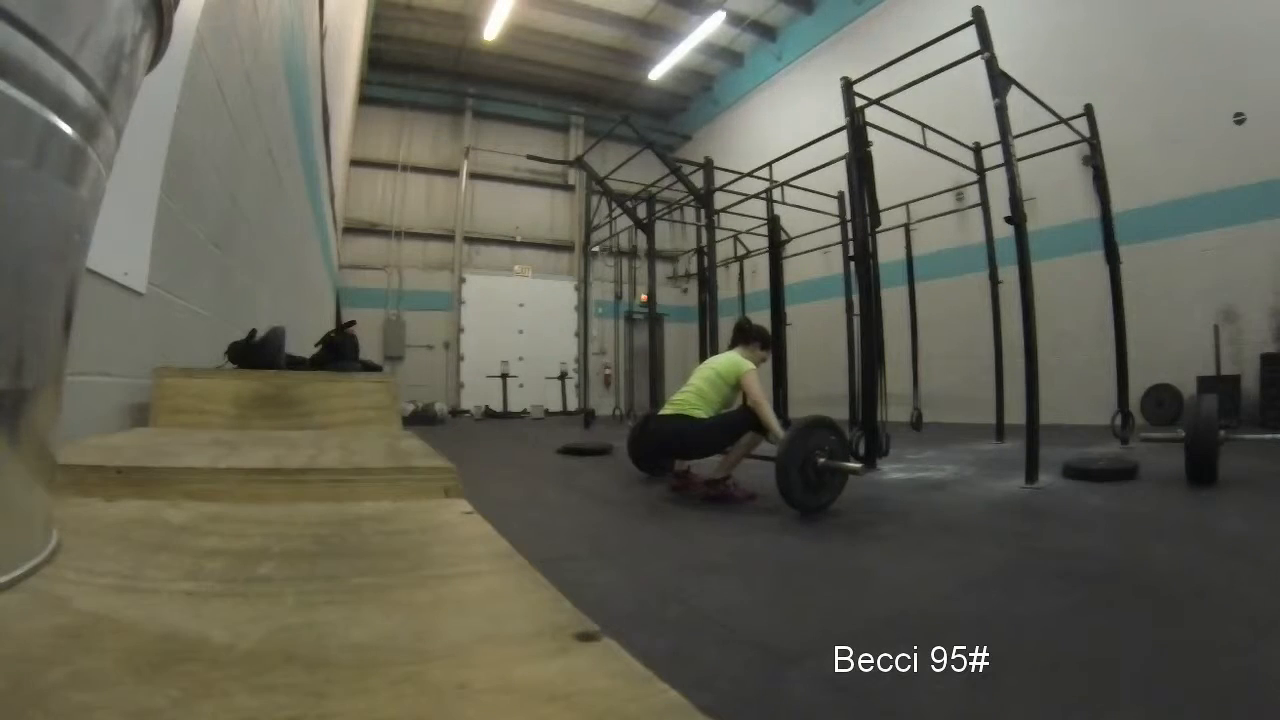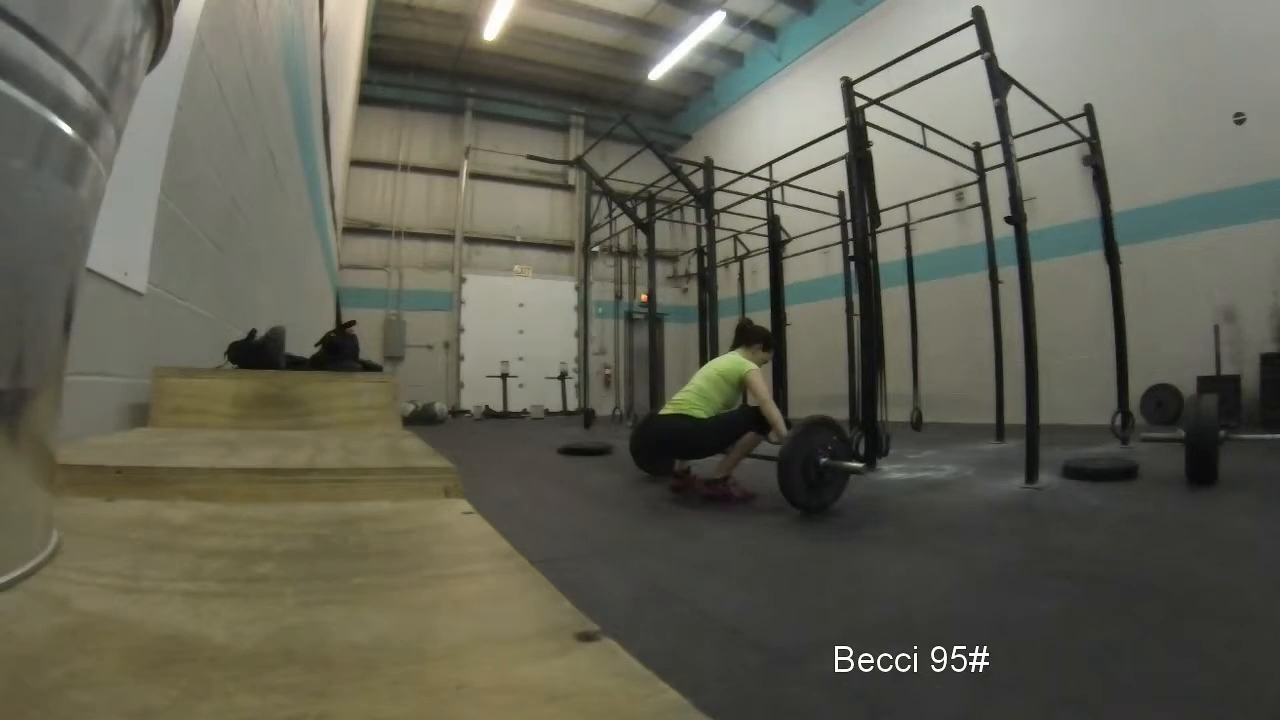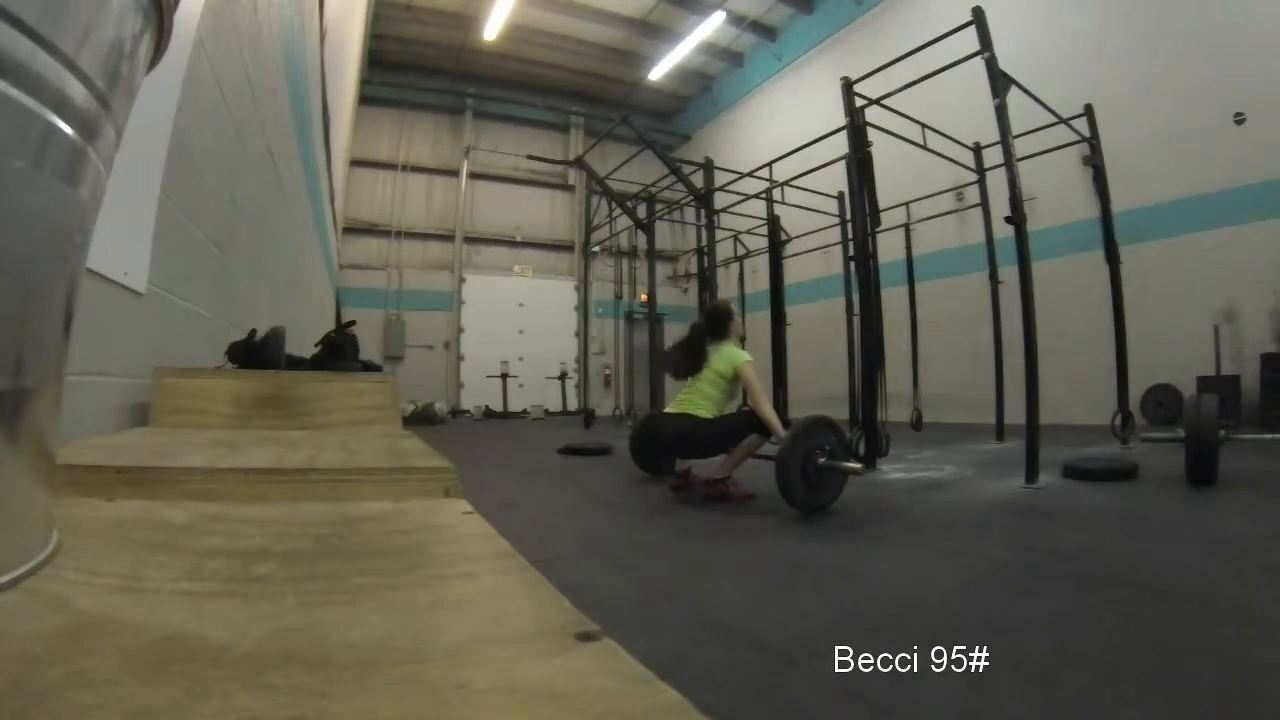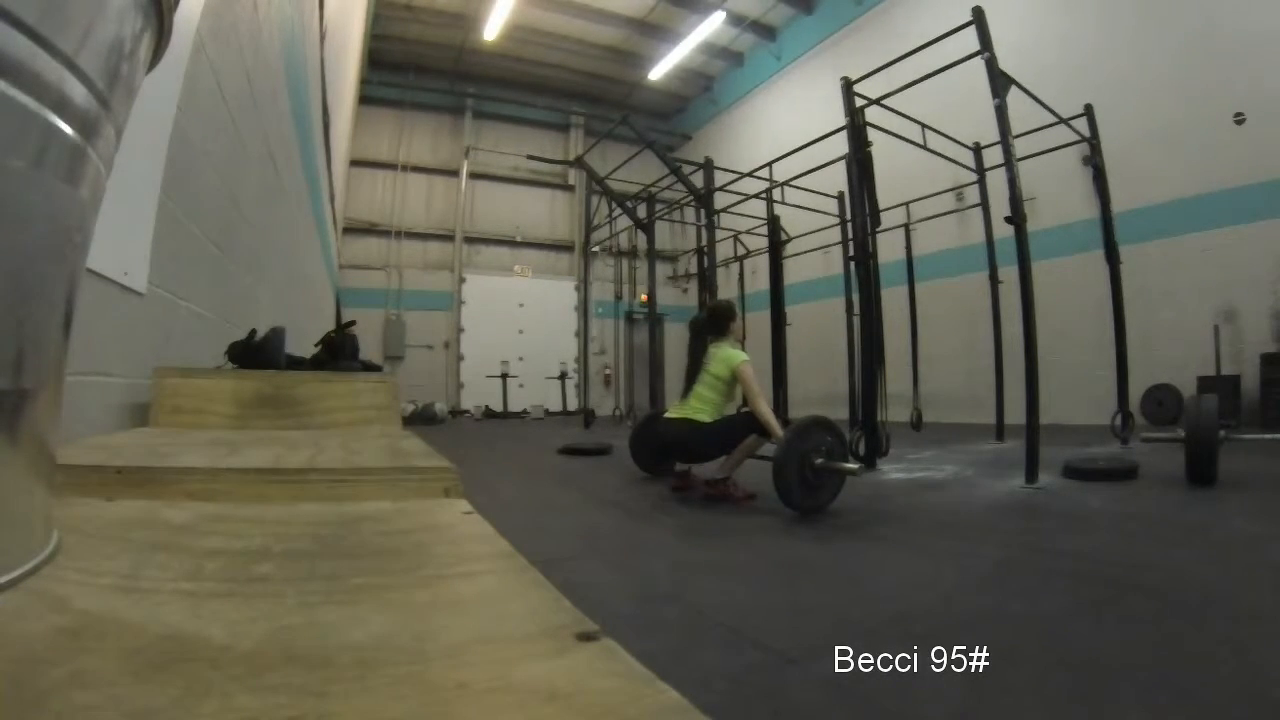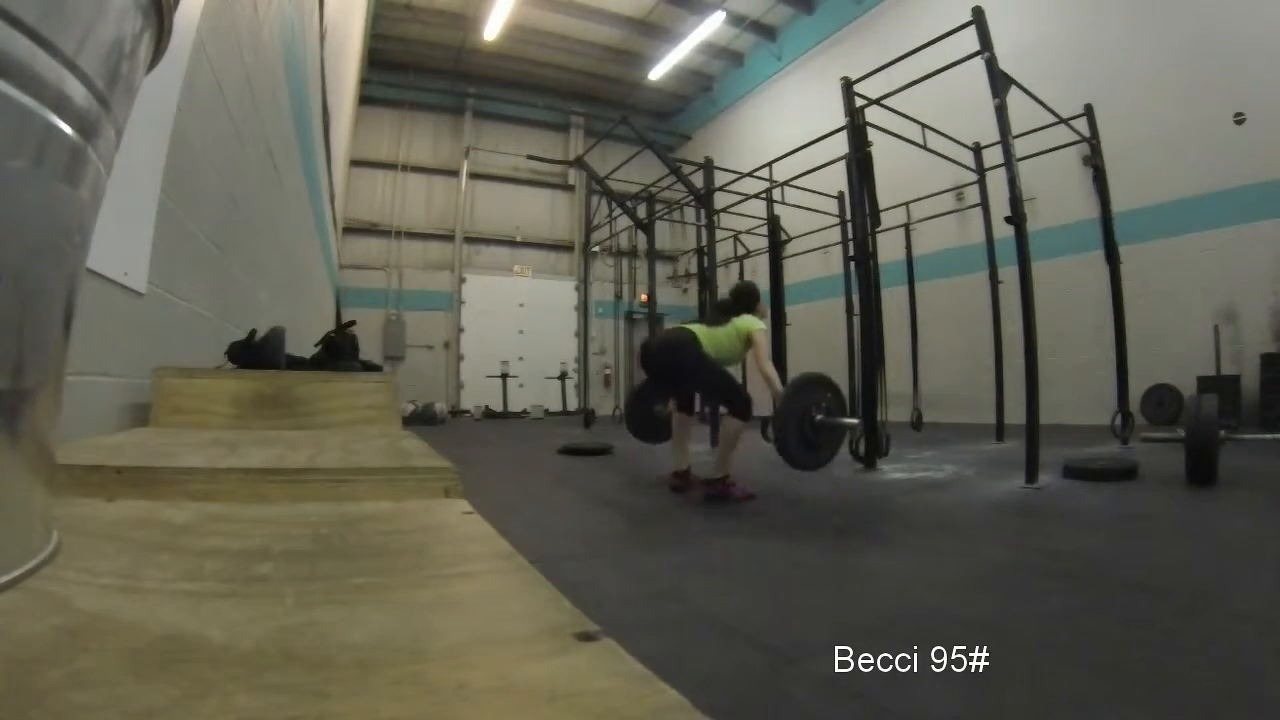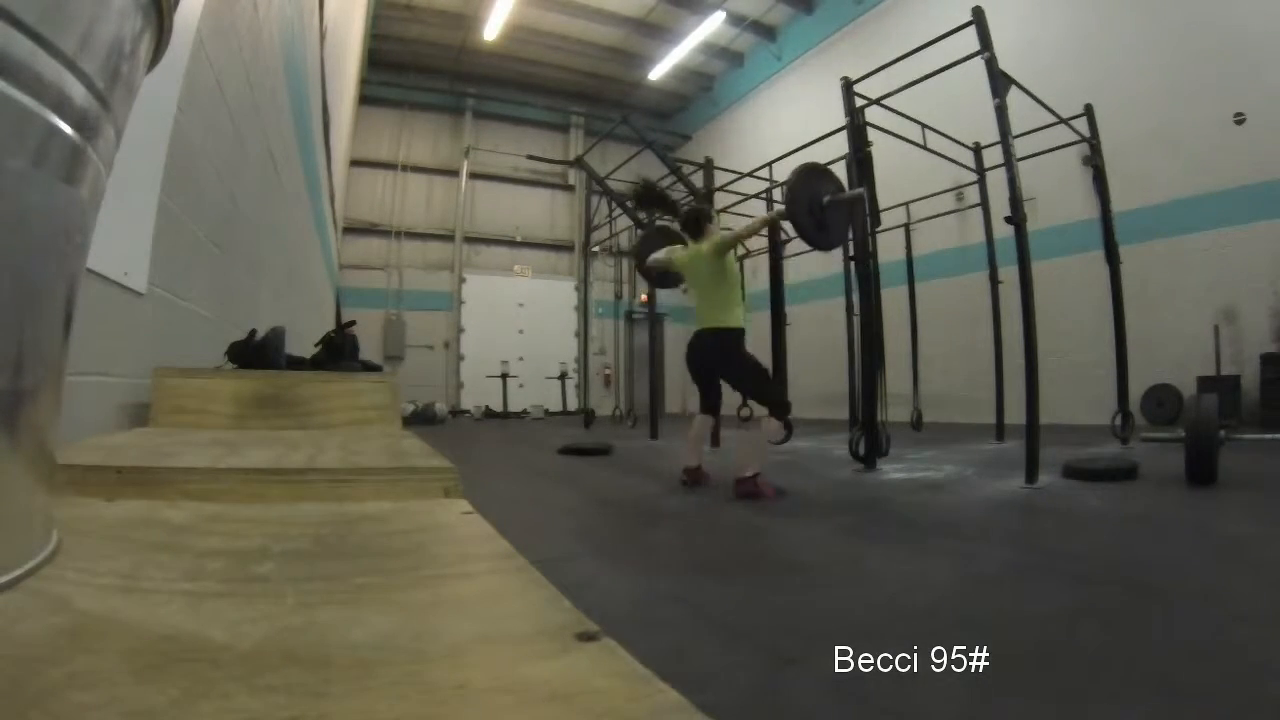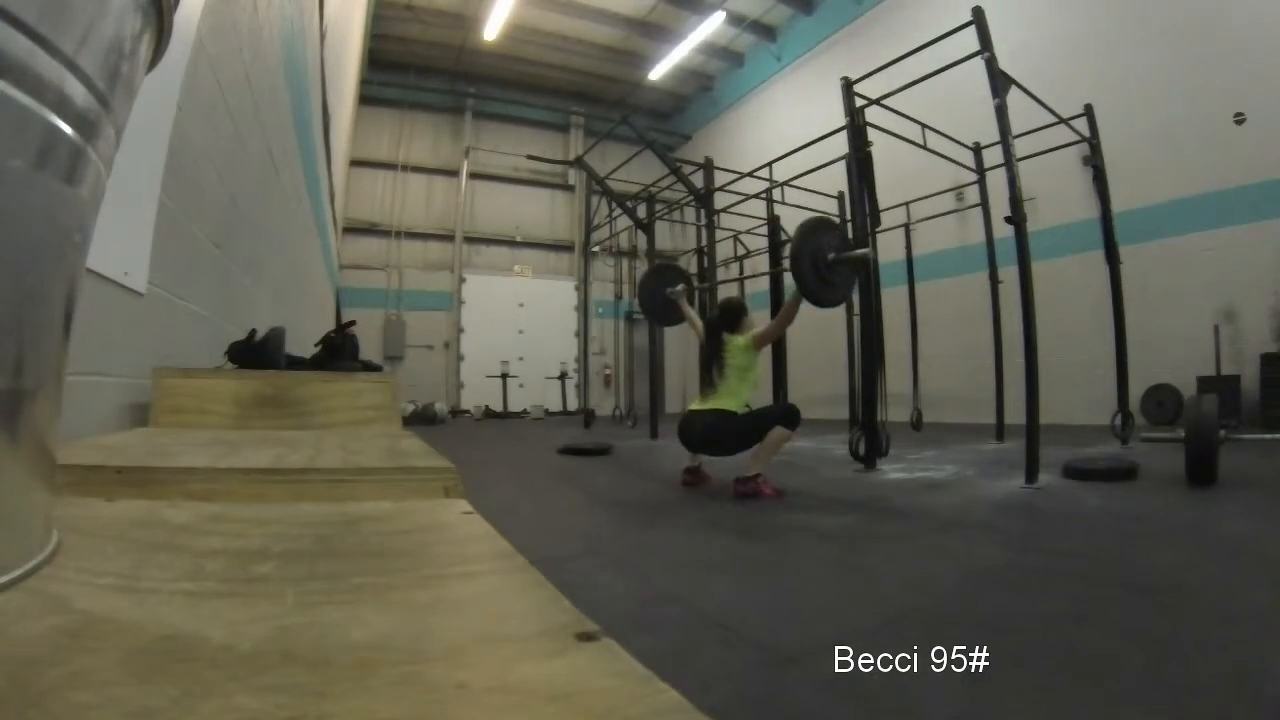
dt=0.7s
person 1, frame 1
left shoulder: (716, 360)
right shoulder: (743, 364)
right elbow: (760, 404)
left hip: (660, 432)
right hip: (683, 433)
right knee: (758, 418)
left ankle: (681, 473)
right ankle: (717, 481)
person 1, frame 2
left shoulder: (719, 361)
right shoulder: (745, 366)
right elbow: (766, 402)
left hip: (660, 430)
right hip: (683, 433)
right knee: (760, 418)
left ankle: (681, 473)
right ankle: (717, 481)
person 1, frame 3
left shoulder: (703, 353)
right shoulder: (737, 356)
right elbow: (760, 402)
left hip: (666, 429)
right hip: (690, 433)
right knee: (762, 422)
left ankle: (682, 473)
right ankle: (718, 481)
person 1, frame 4
left shoulder: (703, 353)
right shoulder: (735, 357)
right elbow: (758, 402)
left hip: (668, 433)
right hip: (692, 438)
right knee: (761, 422)
left ankle: (682, 473)
right ankle: (719, 481)
person 1, frame 5
left shoulder: (727, 320)
right shoulder: (754, 323)
right elbow: (764, 365)
left hip: (653, 348)
right hip: (681, 350)
left knee: (685, 400)
right knee: (740, 403)
left ankle: (680, 474)
right ankle: (718, 482)
person 1, frame 6
left shoulder: (683, 255)
right shoulder: (714, 248)
left elbow: (652, 260)
right elbow: (748, 228)
left wrist: (674, 257)
right wrist: (782, 214)
left hip: (698, 346)
right hip: (725, 343)
left knee: (710, 403)
right knee: (779, 404)
left ankle: (692, 468)
right ankle: (748, 477)
person 1, frame 7
left shoulder: (714, 341)
right shoulder: (747, 344)
left elbow: (693, 320)
right elbow: (782, 321)
left wrist: (681, 299)
left hip: (688, 430)
right hip: (717, 430)
right knee: (788, 414)
left ankle: (693, 469)
right ankle: (751, 480)
